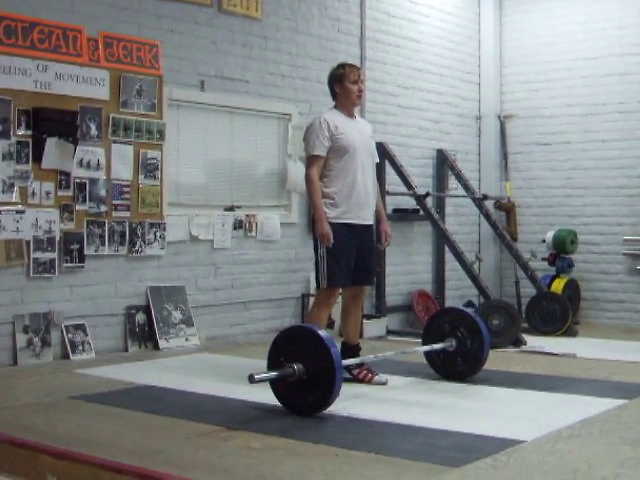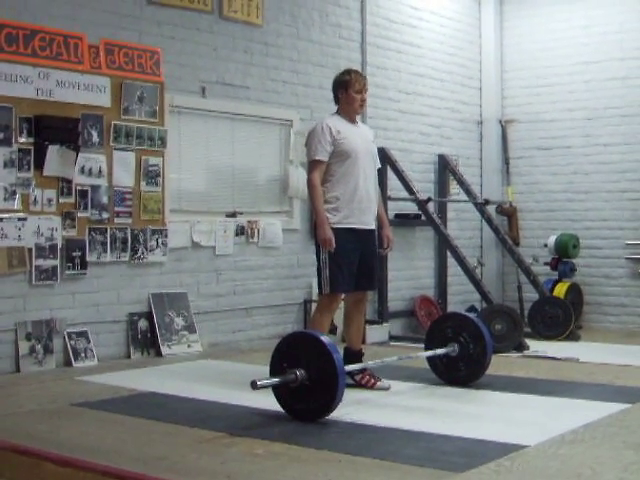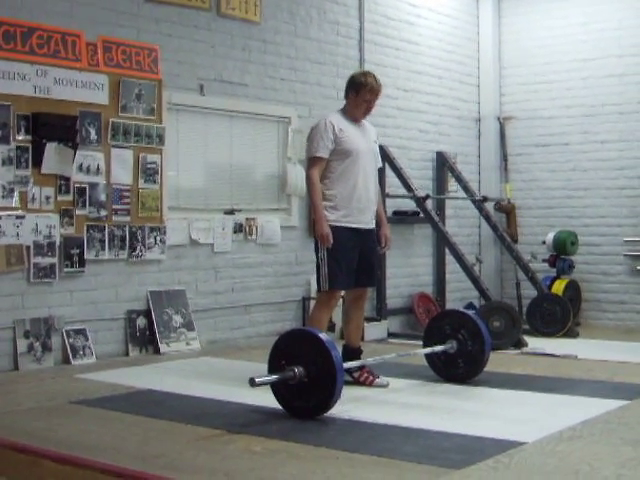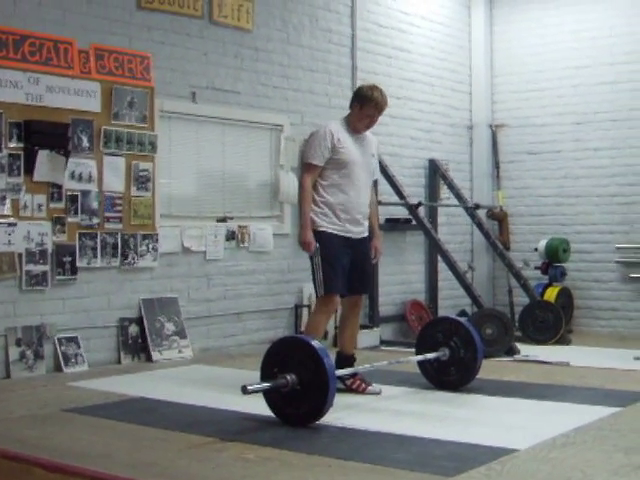
dt=0.3s
person 1, frame 1
left shoulder: (365, 127)
right shoulder: (325, 122)
right elbow: (312, 173)
left wrist: (382, 218)
right wrist: (320, 219)
left hip: (364, 222)
right hip: (336, 223)
left knee: (356, 291)
right knee: (329, 292)
left ankle: (350, 359)
person 1, frame 2
left shoulder: (366, 132)
right shoulder: (326, 128)
right elbow: (314, 178)
left wrist: (384, 224)
right wrist: (322, 224)
left hip: (365, 227)
right hip: (338, 228)
left knee: (359, 297)
right knee: (330, 298)
left ankle: (354, 365)
person 1, frame 3
left shoulder: (370, 131)
right shoulder: (329, 125)
right elbow: (314, 174)
left wrist: (382, 222)
right wrist: (320, 220)
left hip: (365, 225)
right hip: (337, 225)
left knee: (359, 294)
right knee: (330, 294)
left ankle: (352, 362)
person 1, frame 4
left shoulder: (370, 142)
right shoulder: (328, 134)
right elbow: (306, 181)
left wrist: (375, 234)
right wrist: (306, 226)
left hip: (358, 234)
right hip: (329, 231)
left knee: (354, 301)
right knee: (329, 300)
left ankle: (345, 371)
